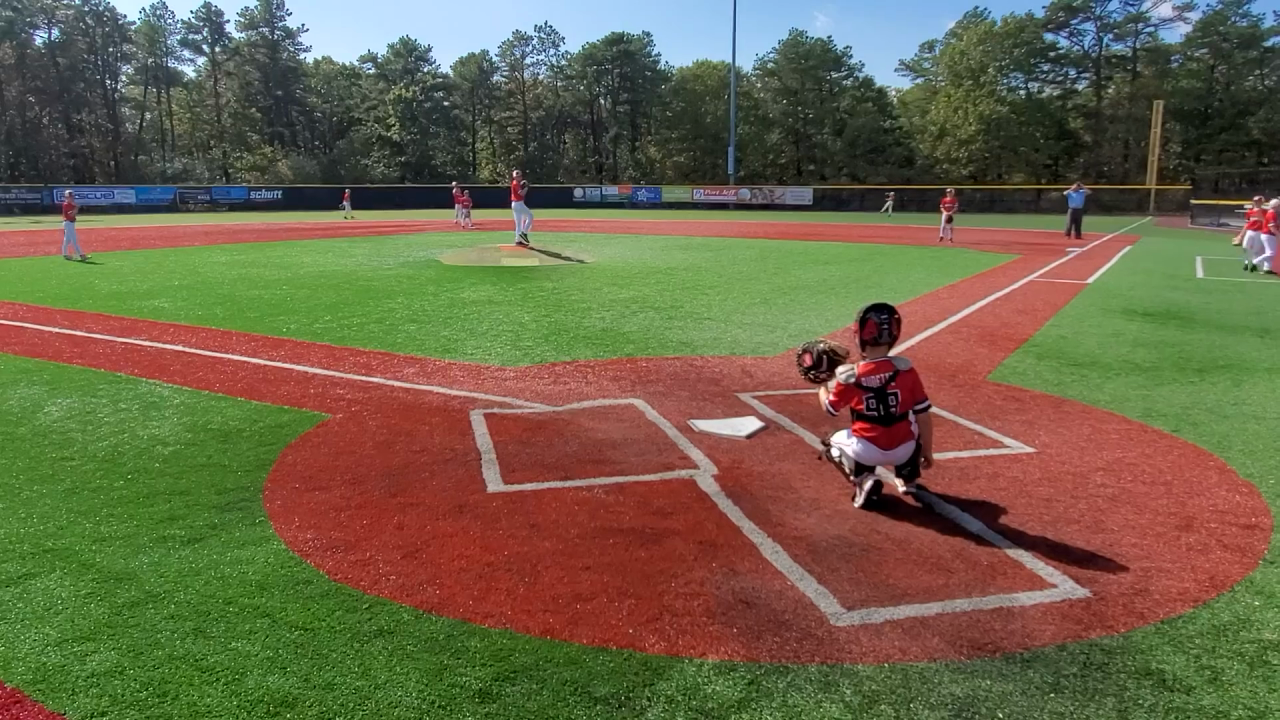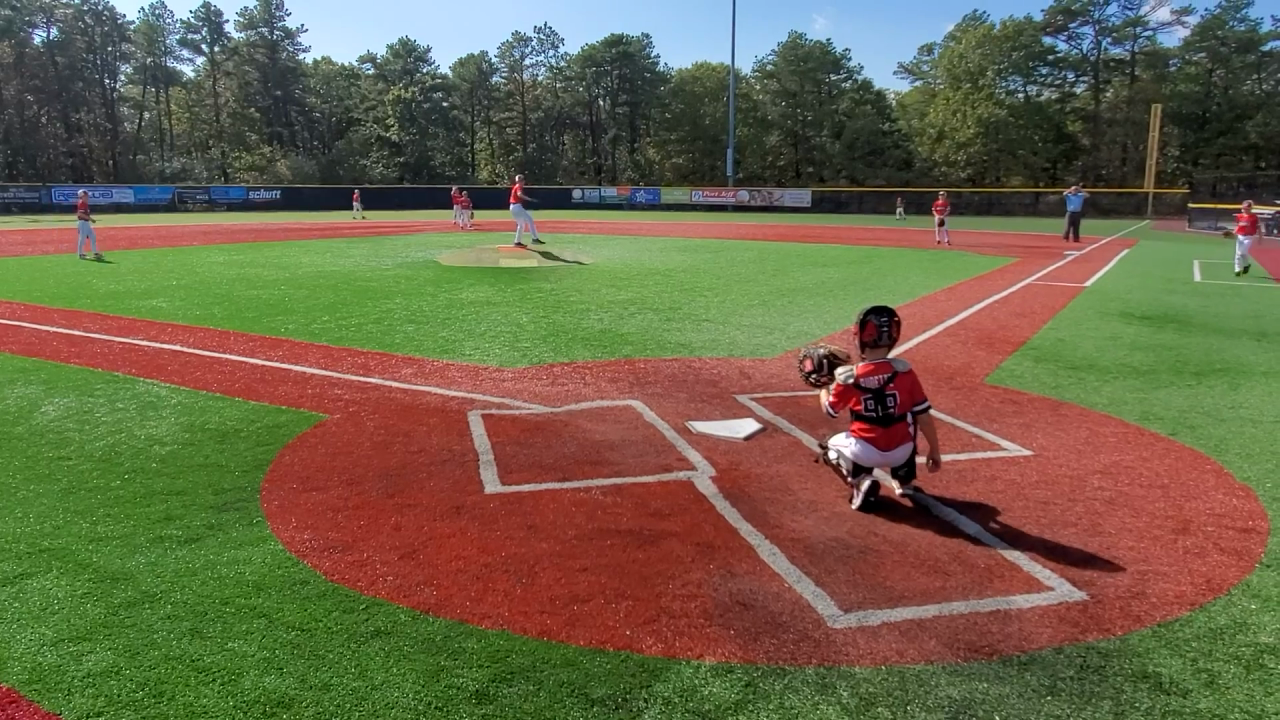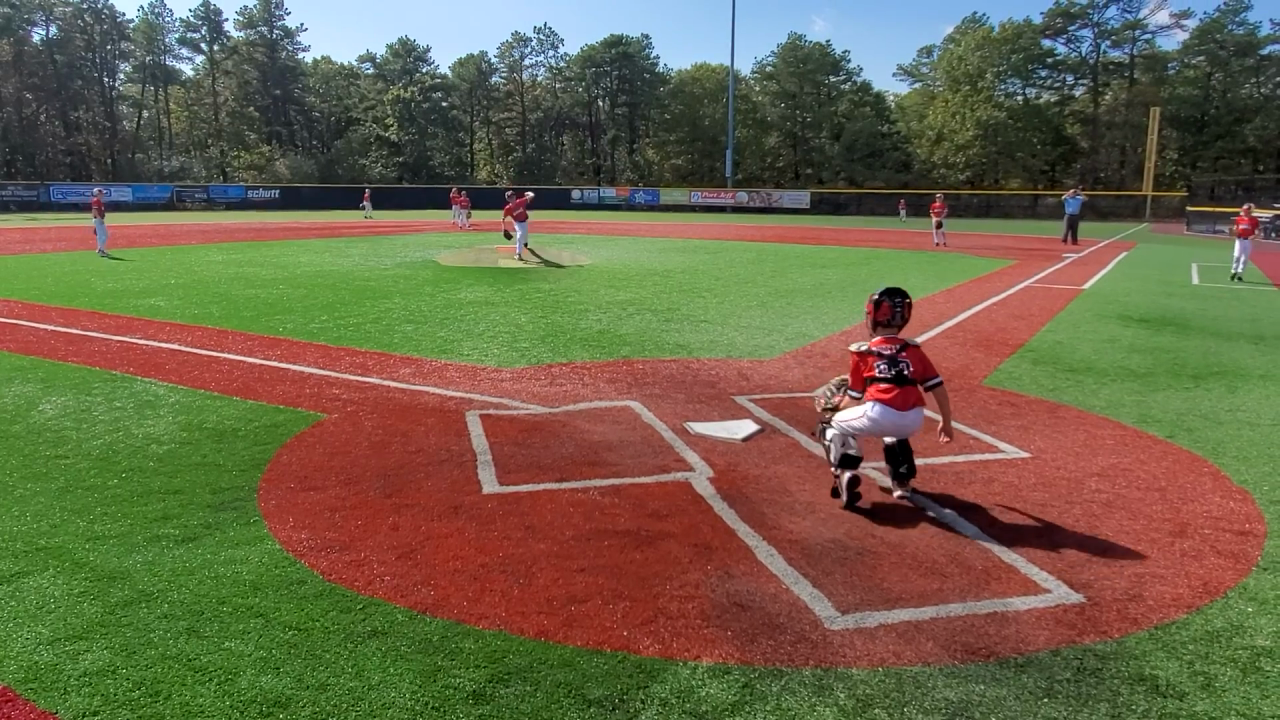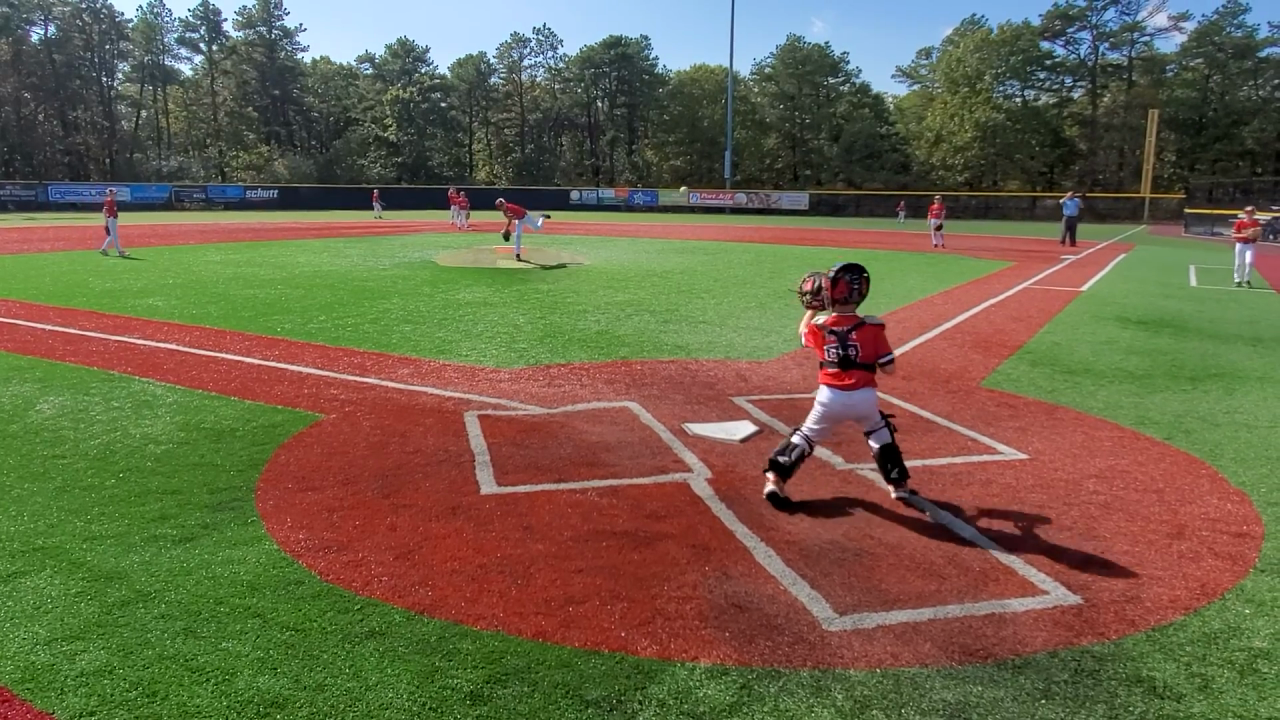
dt=0.5s
person 1, frame 1
left shoulder: (849, 376)
right shoulder: (906, 370)
left elbow: (829, 408)
right elbow: (924, 416)
left wrist: (822, 384)
right wrist: (927, 450)
left hip: (867, 451)
right hip: (904, 450)
left knee: (833, 443)
left ankle: (863, 480)
right ankle: (908, 478)
person 1, frame 2
left shoulder: (848, 378)
right shoulder: (904, 372)
left elbow: (829, 410)
right elbow: (924, 416)
left wrist: (823, 386)
right wrist: (935, 451)
left hip: (865, 453)
right hip: (901, 452)
left knee: (829, 448)
left ankle: (860, 481)
right ankle: (904, 479)
person 1, frame 3
left shoulder: (862, 352)
right shoulder: (914, 350)
left elbow: (853, 399)
right elbow: (938, 388)
left wrist: (835, 405)
right wrist: (946, 423)
left hip: (879, 414)
right hip: (913, 420)
left knee: (831, 427)
left ankle: (845, 474)
right ankle: (901, 482)
person 1, frame 4
left shoulder: (818, 326)
right shoulder: (872, 328)
left elbow: (805, 336)
right elbow: (889, 369)
left wrist: (811, 304)
right wrist: (874, 355)
left hip: (830, 397)
right hip: (863, 398)
left knee: (807, 435)
right knee: (879, 428)
left ankle: (775, 479)
right ankle: (899, 484)
